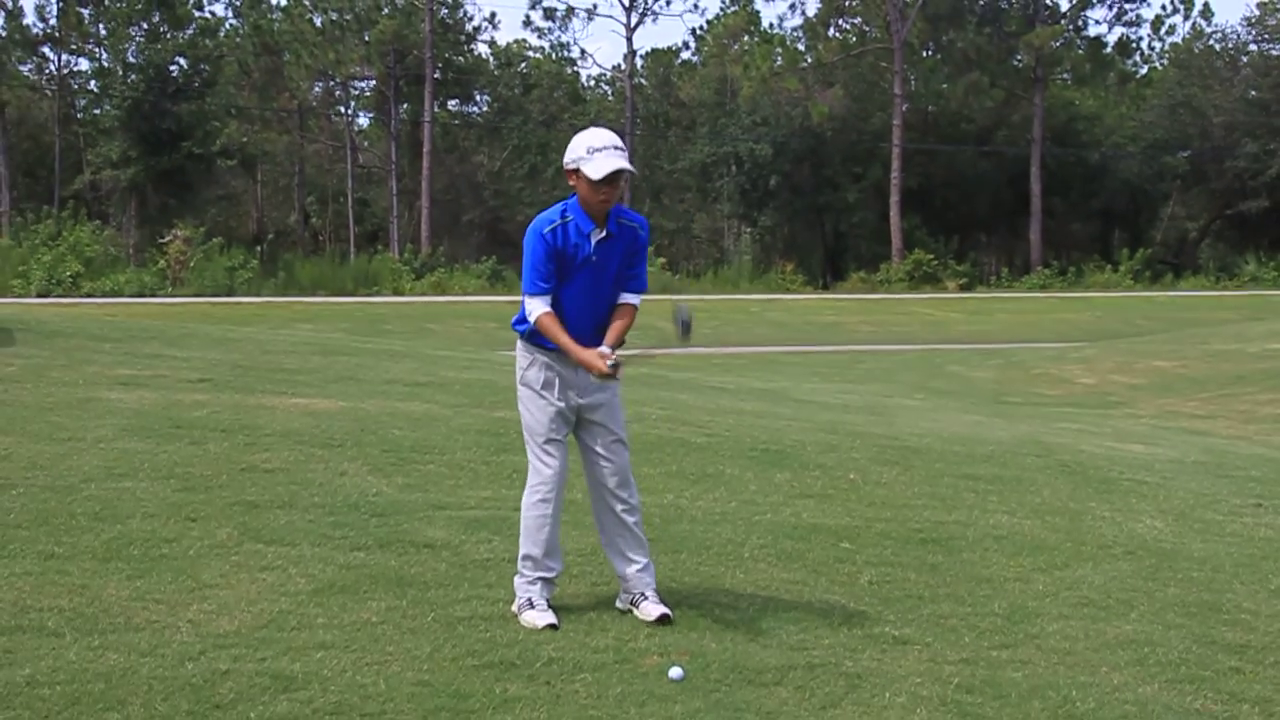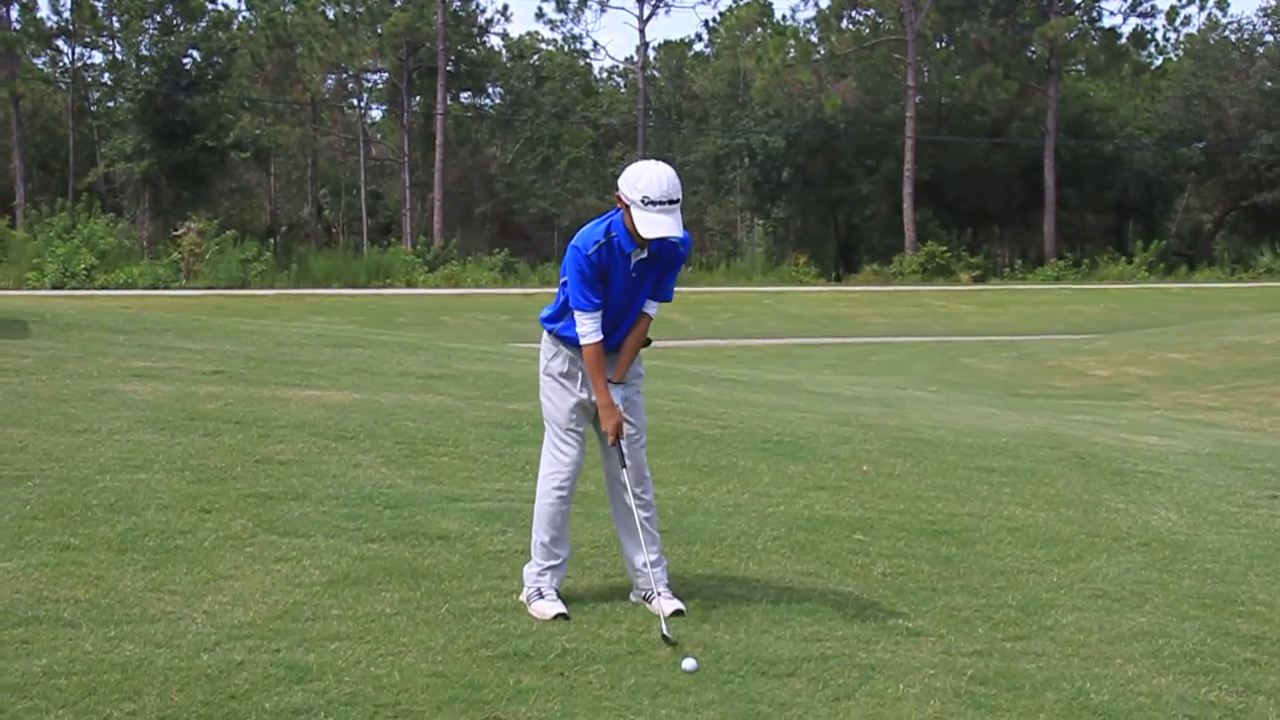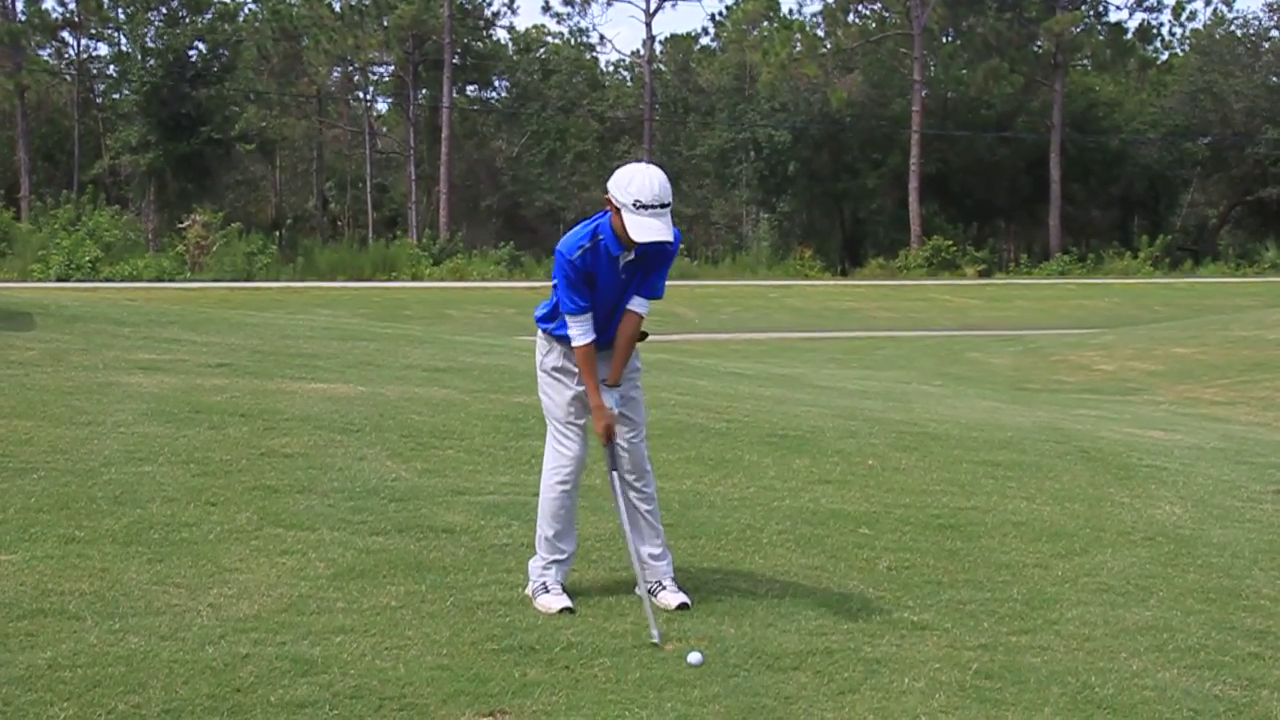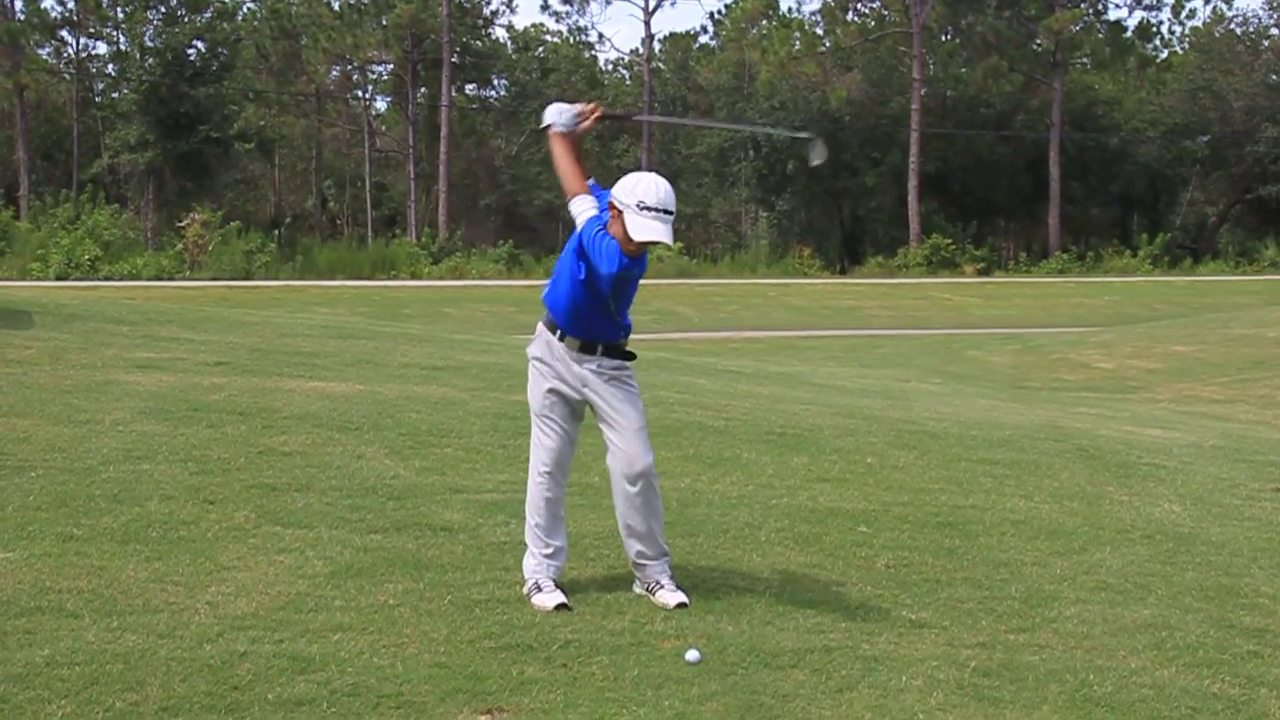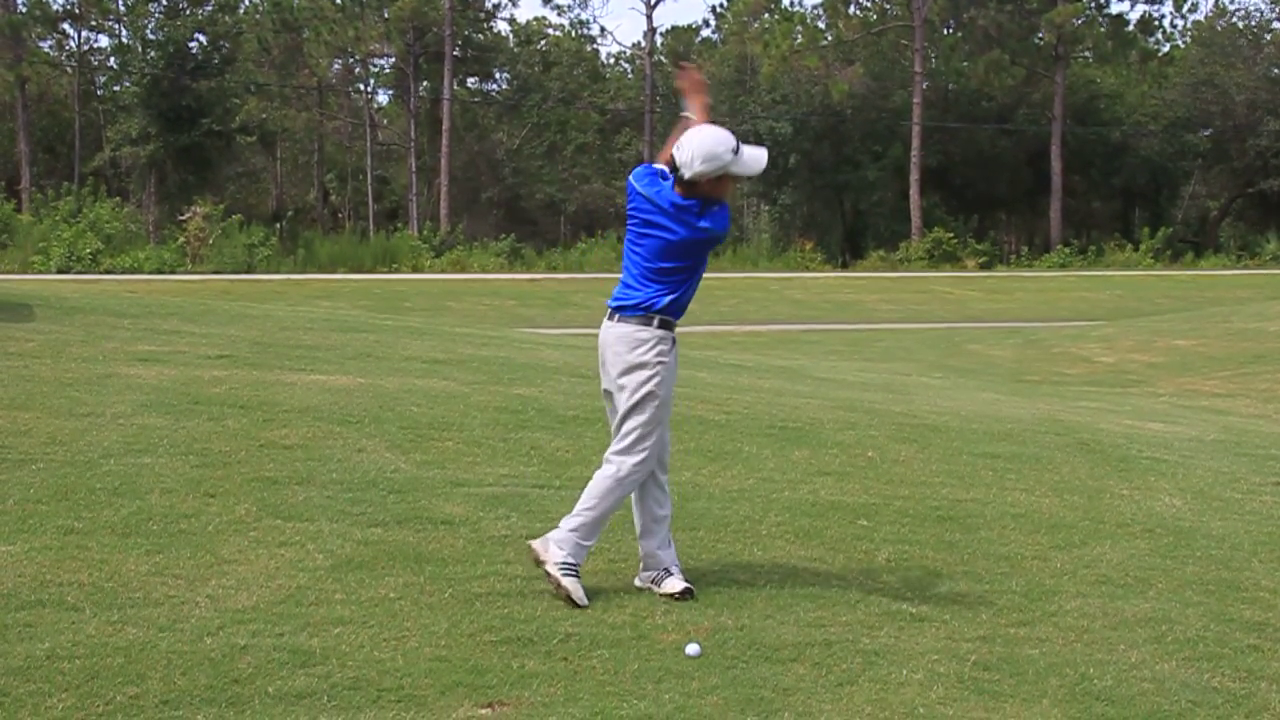
dt=0.7s
person 1, frame 1
left shoulder: (635, 230)
right shoulder: (545, 230)
left elbow: (629, 299)
right elbow: (537, 308)
left wrist: (606, 348)
right wrist: (581, 354)
left hip: (597, 366)
right hip: (545, 363)
left knee: (615, 473)
right knee: (547, 476)
left ankle: (636, 585)
right ankle: (531, 590)
person 1, frame 2
left shoulder: (675, 245)
right shoulder: (588, 247)
left elbow: (646, 314)
right elbow: (588, 331)
left wrist: (618, 384)
right wrist: (604, 402)
left hip: (622, 359)
right hip: (568, 357)
left knee: (633, 468)
right knee: (563, 466)
left ankle: (650, 580)
right ankle: (540, 581)
person 1, frame 3
left shoulder: (664, 243)
right shoulder: (575, 250)
left elbow: (634, 313)
right elbow: (579, 331)
left wrist: (612, 386)
right wrist: (595, 403)
left hip: (619, 355)
right hip: (564, 355)
left knee: (634, 462)
right knee: (565, 461)
left ankle: (656, 573)
right ankle: (546, 575)
person 1, frame 4
left shoulder: (618, 265)
right shoulder: (607, 206)
left elbow: (578, 192)
right elbow: (582, 188)
left wrist: (562, 129)
right wrist: (564, 133)
left hip: (604, 363)
right hip: (552, 349)
left knee: (635, 464)
right knee: (549, 463)
left ankle: (651, 571)
right ankle: (541, 572)
person 1, frame 5
left shoulder: (645, 187)
right shoulder: (711, 225)
left elbow: (664, 163)
left wrist: (693, 111)
right wrist: (699, 106)
left hip: (622, 330)
right hip: (645, 341)
left knee: (651, 456)
right knee: (631, 456)
left ankle: (657, 564)
right ankle: (563, 546)
